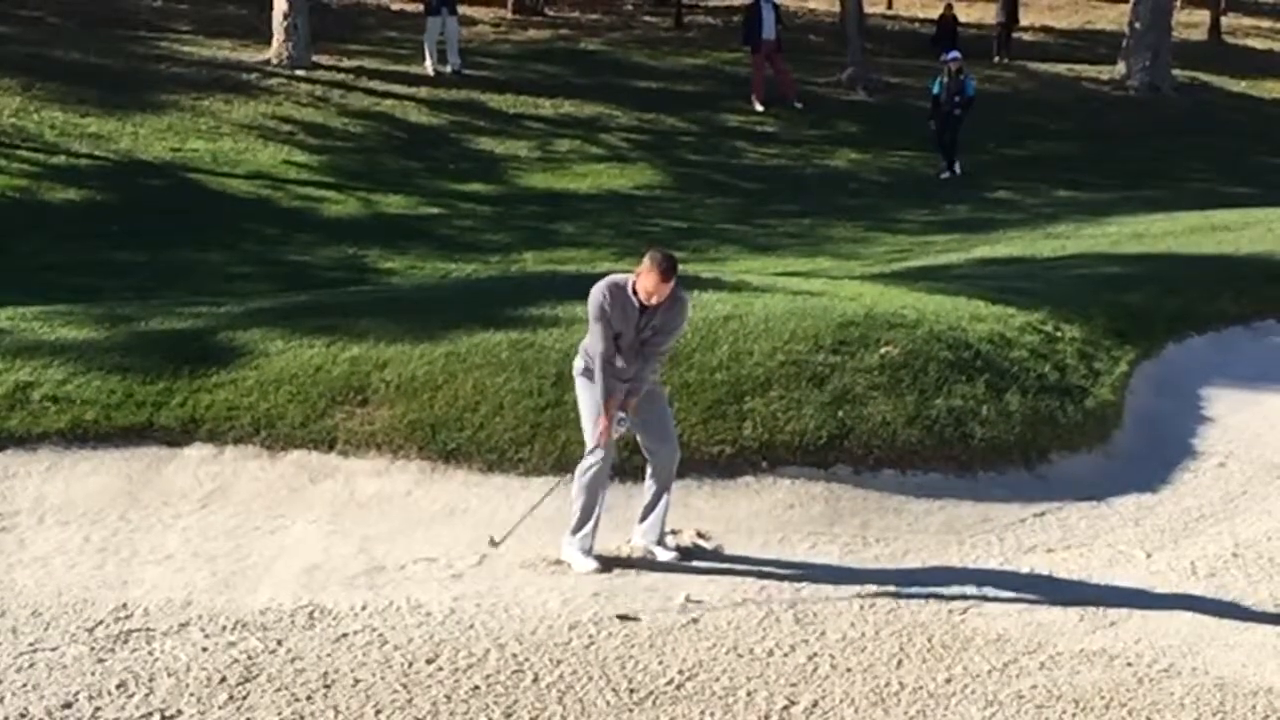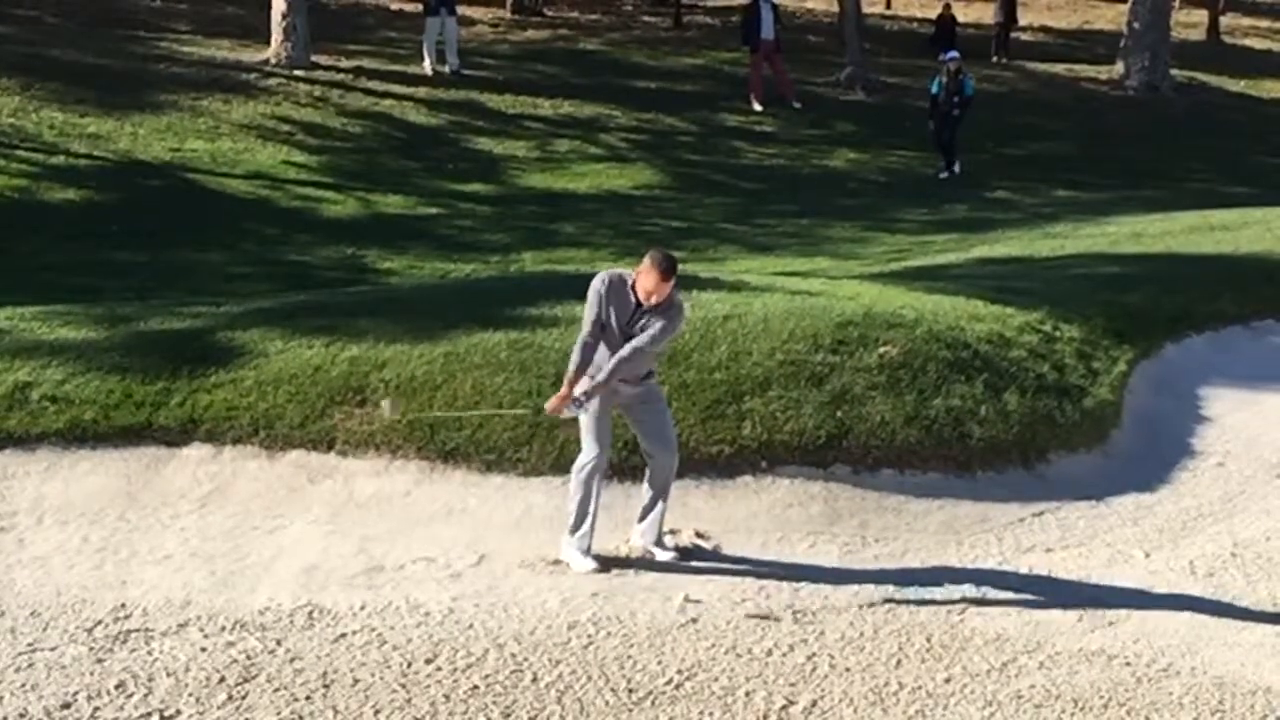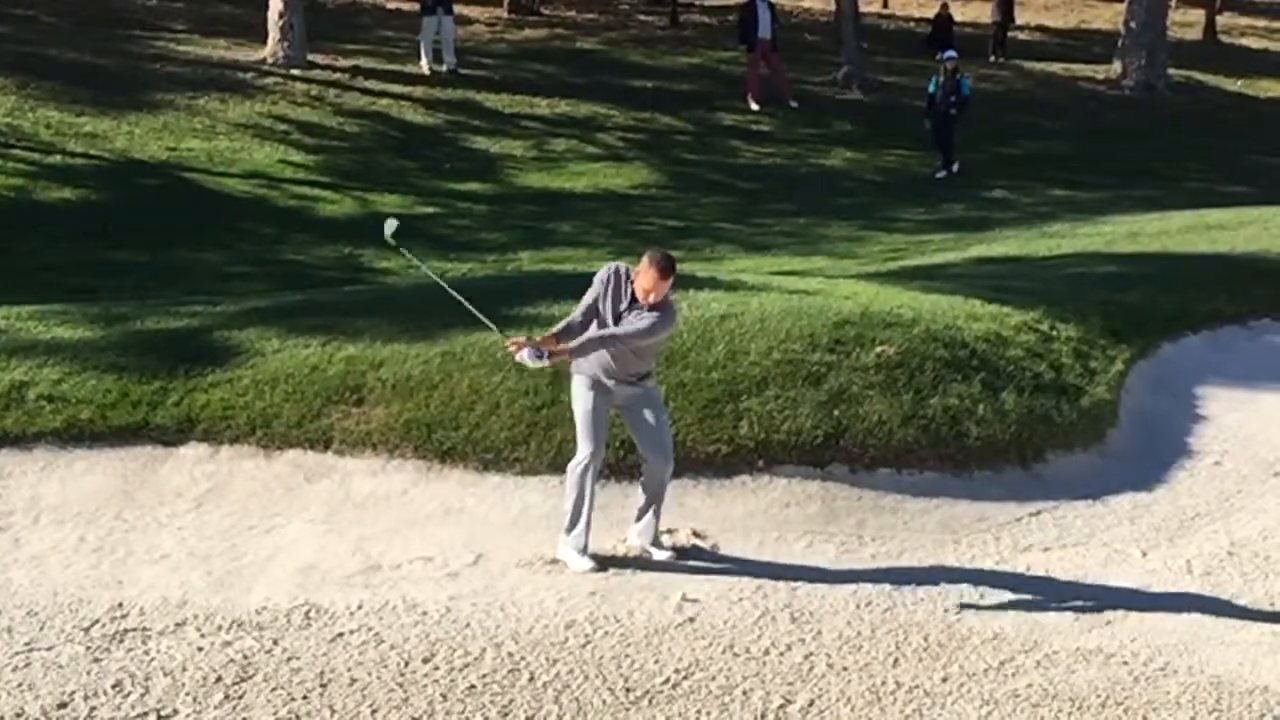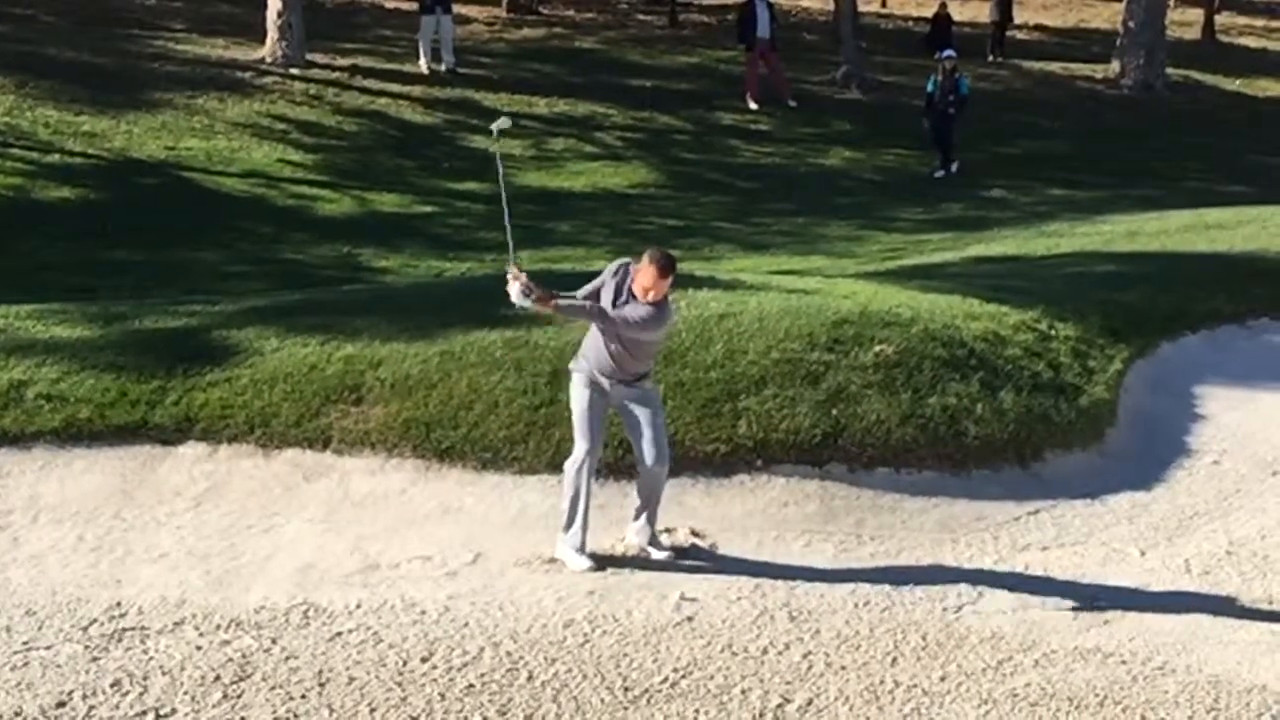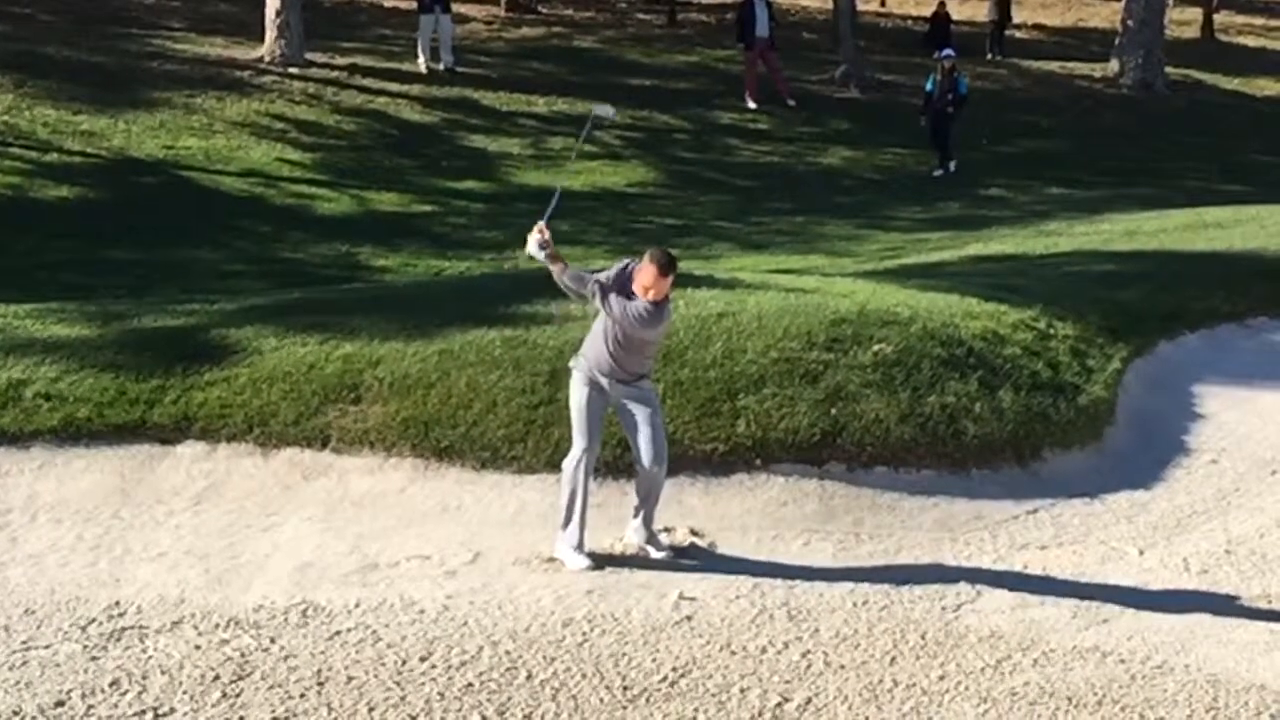
dt=0.4s
person 1, frame 1
left shoulder: (677, 306)
right shoulder: (605, 293)
left elbow: (651, 357)
right elbow: (603, 356)
left wrist: (628, 407)
right wrist: (604, 414)
left hip: (640, 381)
right hip: (594, 375)
left knee: (666, 452)
right knee: (599, 454)
left ankle: (648, 534)
right ankle: (576, 543)
person 1, frame 2
left shoulder: (673, 312)
right shoulder: (607, 284)
left elbow: (633, 353)
right elbow: (589, 339)
left wrist: (592, 393)
right wrist: (567, 388)
left hip: (639, 383)
right hip: (593, 375)
left knee: (665, 455)
right knee: (595, 454)
left ankle: (647, 534)
right ankle: (574, 544)
person 1, frame 3
left shoulder: (664, 317)
right shoulder: (612, 275)
left elbow: (610, 339)
right elbow: (581, 319)
left wrist: (560, 353)
right wrist: (542, 338)
left hip: (637, 385)
right hip: (592, 376)
left knee: (661, 459)
right knee: (590, 454)
left ankle: (643, 534)
right ankle: (571, 543)
person 1, frame 4
left shoulder: (657, 317)
right shoulder: (620, 270)
left elbow: (598, 316)
right elbow: (581, 299)
left wrist: (546, 304)
right wrist: (537, 290)
left hip: (634, 386)
right hip: (590, 376)
left knee: (656, 462)
right knee: (586, 453)
left ankle: (642, 532)
right ankle: (569, 542)
person 1, frame 5
left shoulder: (654, 317)
right shoulder: (626, 268)
left elbow: (598, 294)
right elbow: (581, 291)
left wrist: (557, 263)
right wrist: (551, 259)
left hip: (634, 386)
right hip: (589, 374)
left knee: (654, 462)
right knee: (584, 450)
left ankle: (641, 530)
right ankle: (568, 541)
